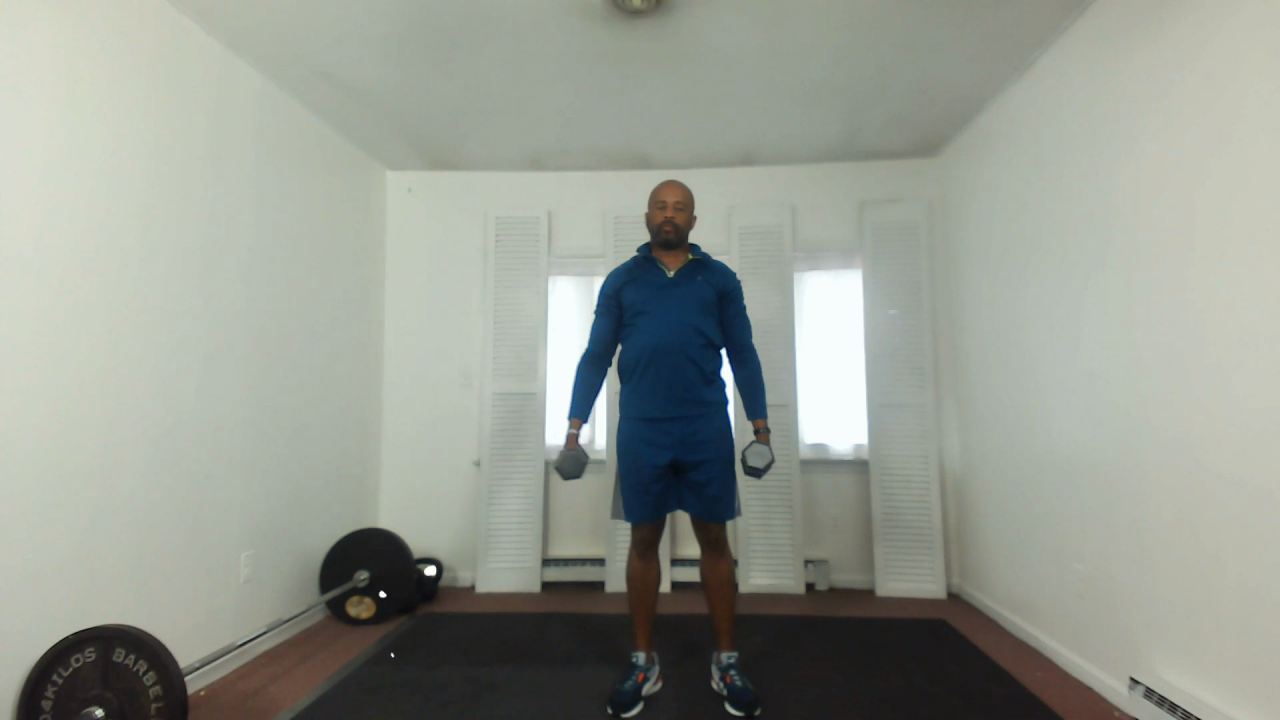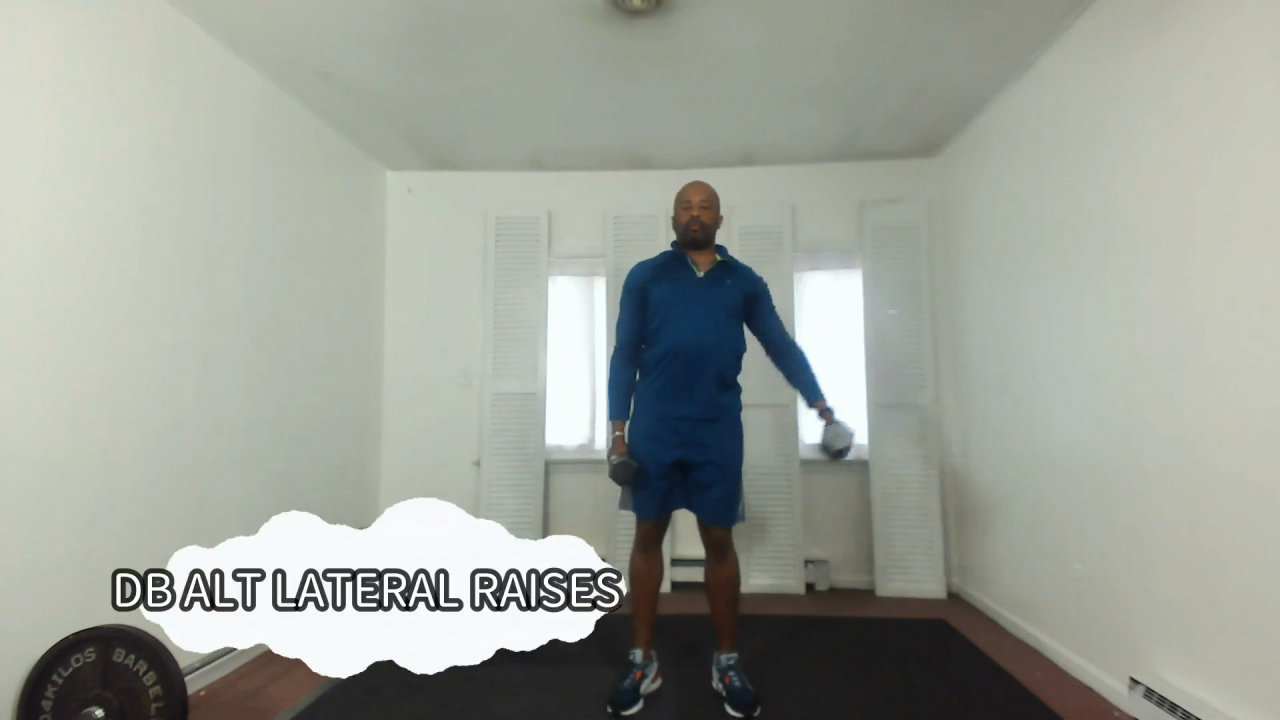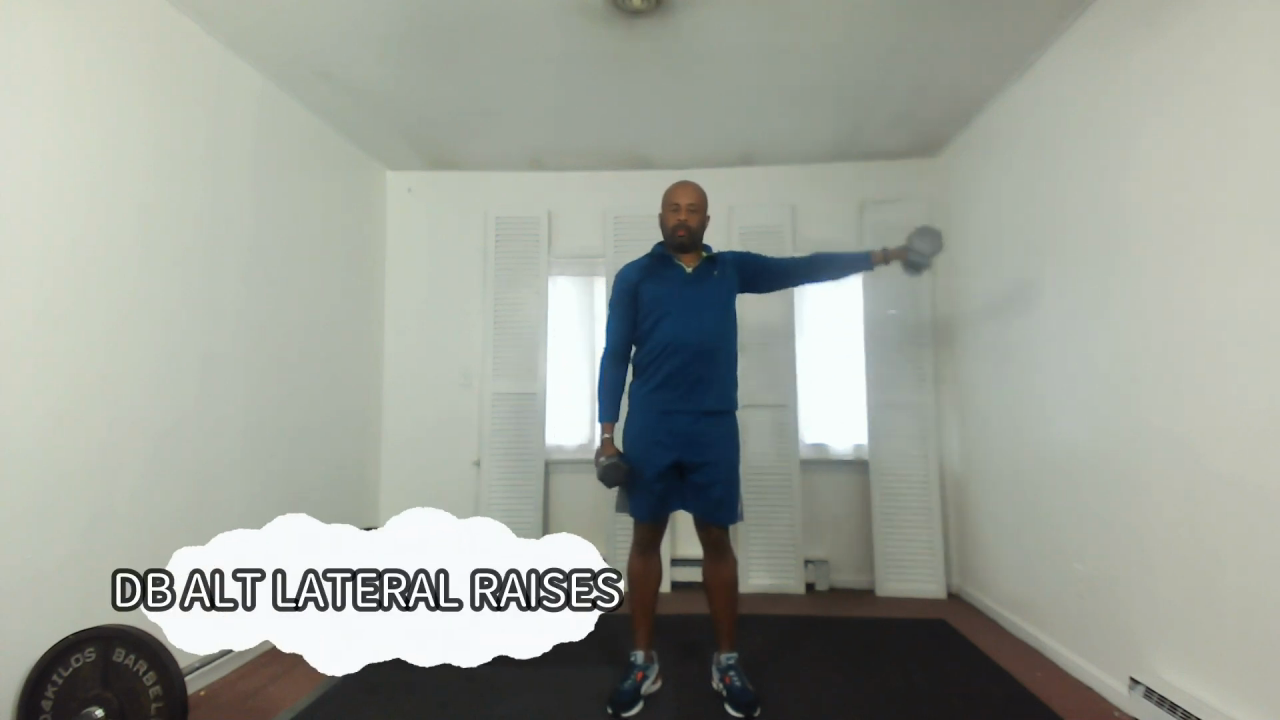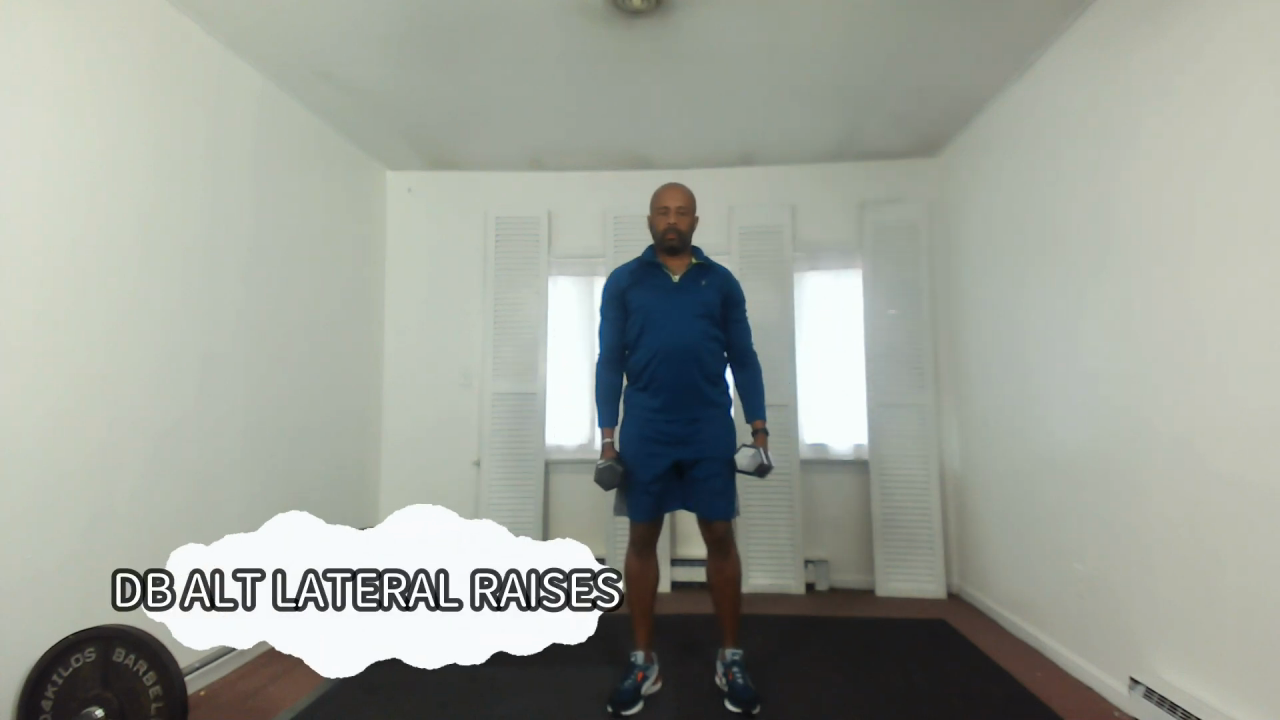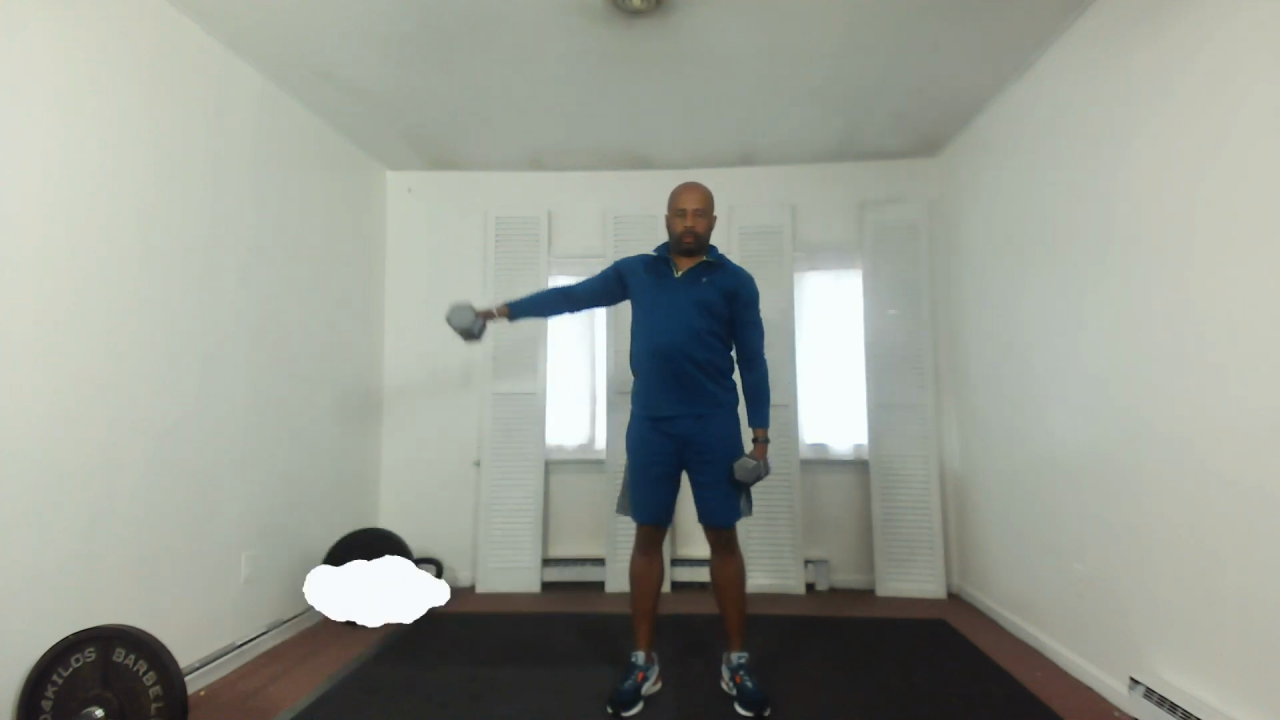
dt=1s
person 1, frame 1
left shoulder: (720, 278)
right shoulder: (622, 280)
left elbow: (743, 354)
right elbow: (597, 355)
left wrist: (760, 424)
right wrist: (574, 425)
left hip: (707, 429)
right hip: (642, 430)
left knee: (714, 540)
right knee: (644, 541)
left ankle: (726, 663)
right ankle: (643, 663)
person 1, frame 2
left shoulder: (744, 281)
right shoulder: (645, 276)
left elbow: (781, 345)
right elbow: (624, 354)
left wrist: (818, 404)
right wrist: (618, 427)
left hip: (718, 430)
right hip: (654, 429)
left knee: (719, 541)
right knee: (648, 536)
left ankle: (727, 663)
right ankle: (642, 661)
person 1, frame 3
left shoulder: (732, 269)
right shoulder: (634, 276)
left elbow: (804, 267)
right elbow: (615, 355)
left wrist: (879, 255)
right wrist: (607, 432)
left hip: (714, 427)
right hip: (649, 428)
left knee: (717, 541)
right knee: (646, 539)
left ankle: (727, 662)
right ankle: (643, 662)
person 1, frame 4
left shoulder: (721, 281)
right shoulder: (623, 282)
left elbow: (743, 357)
right elbow: (610, 360)
left wrist: (759, 424)
right wrist: (608, 433)
left hip: (710, 430)
right hip: (645, 431)
left knee: (719, 537)
right knee: (642, 538)
left ankle: (730, 659)
right ankle: (643, 662)
person 1, frame 5
left shoulder: (735, 281)
right shoulder: (635, 271)
left elbow: (752, 360)
right elbow: (572, 295)
left wrist: (760, 433)
right wrist: (506, 311)
left hip: (714, 427)
right hip: (650, 426)
left knee: (723, 538)
right knee: (647, 538)
left ankle: (736, 663)
right ankle: (642, 663)
